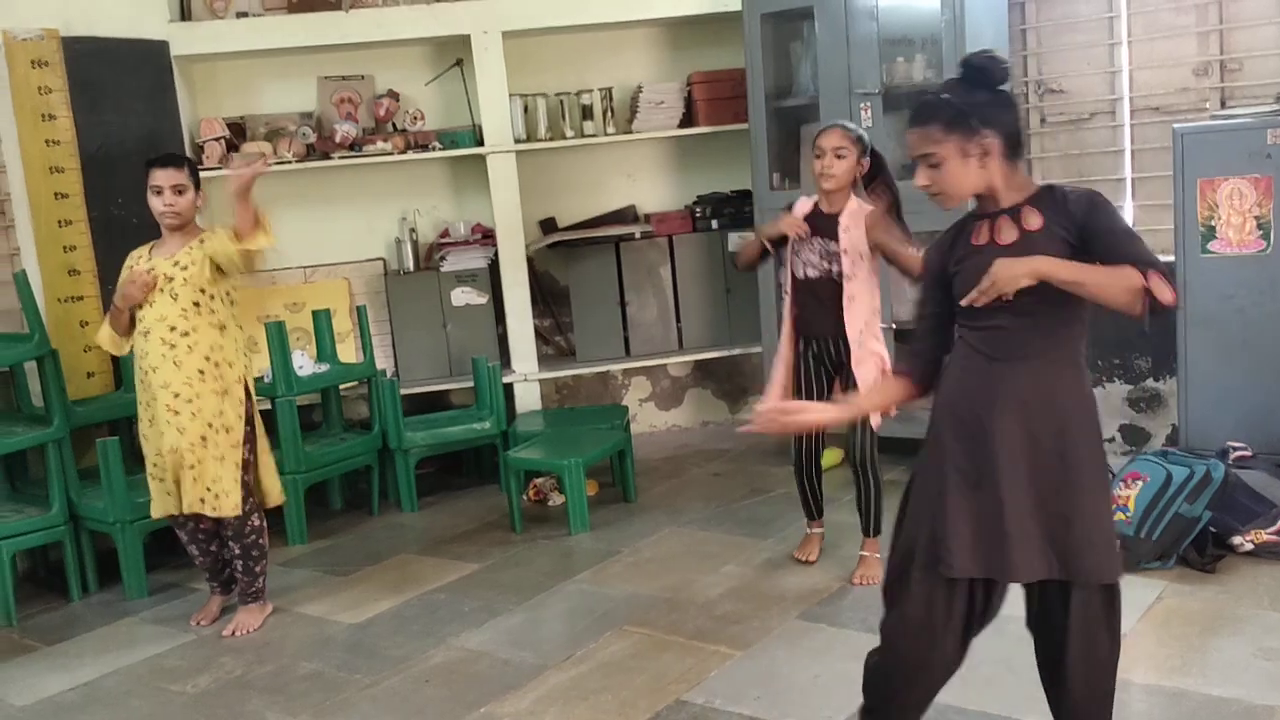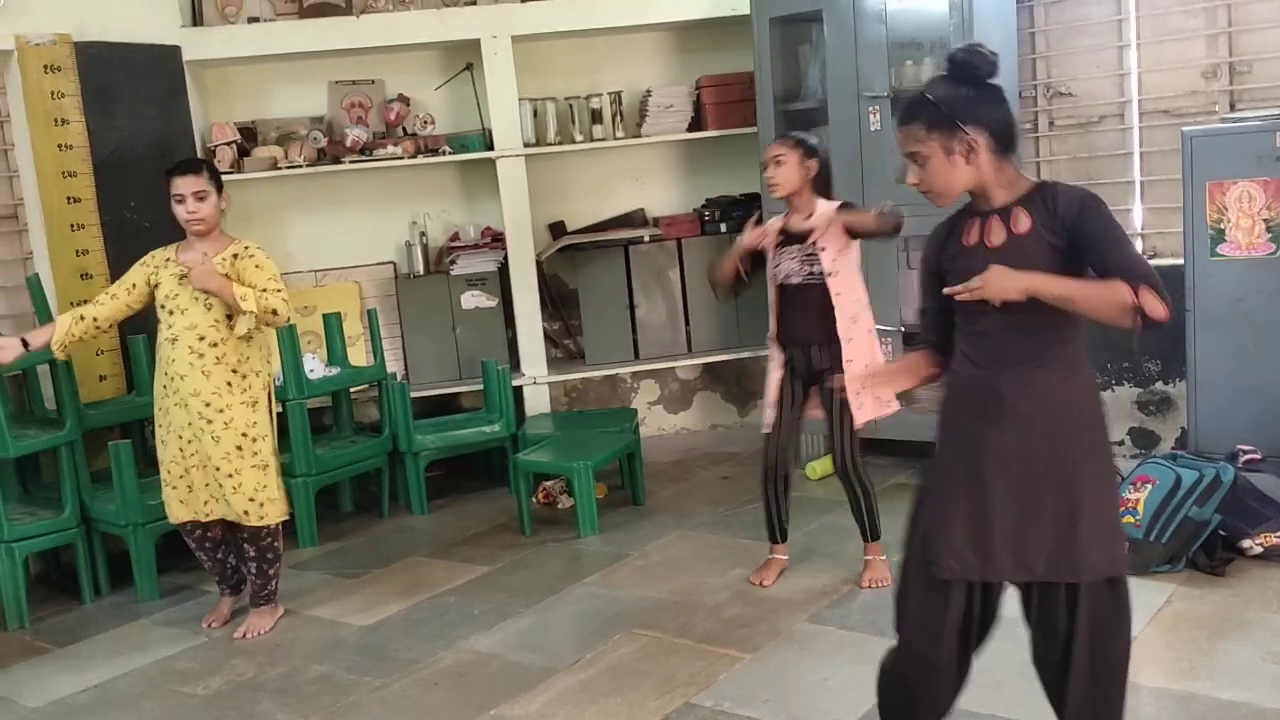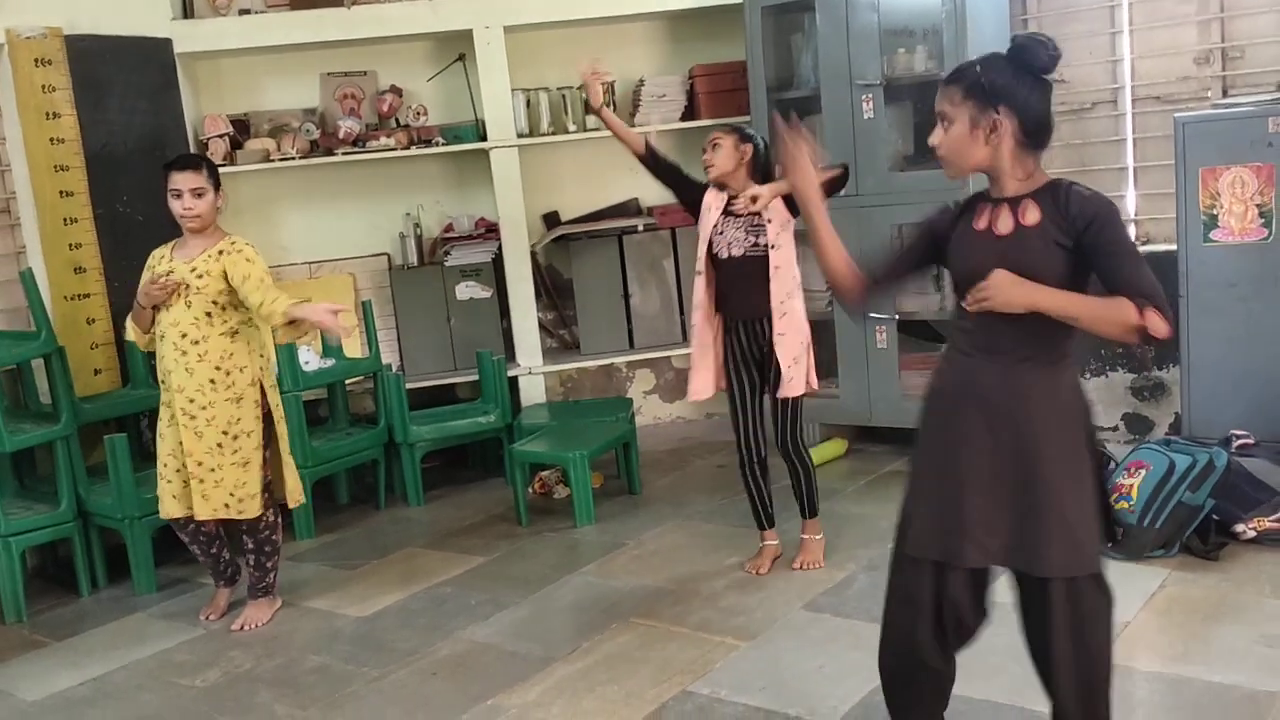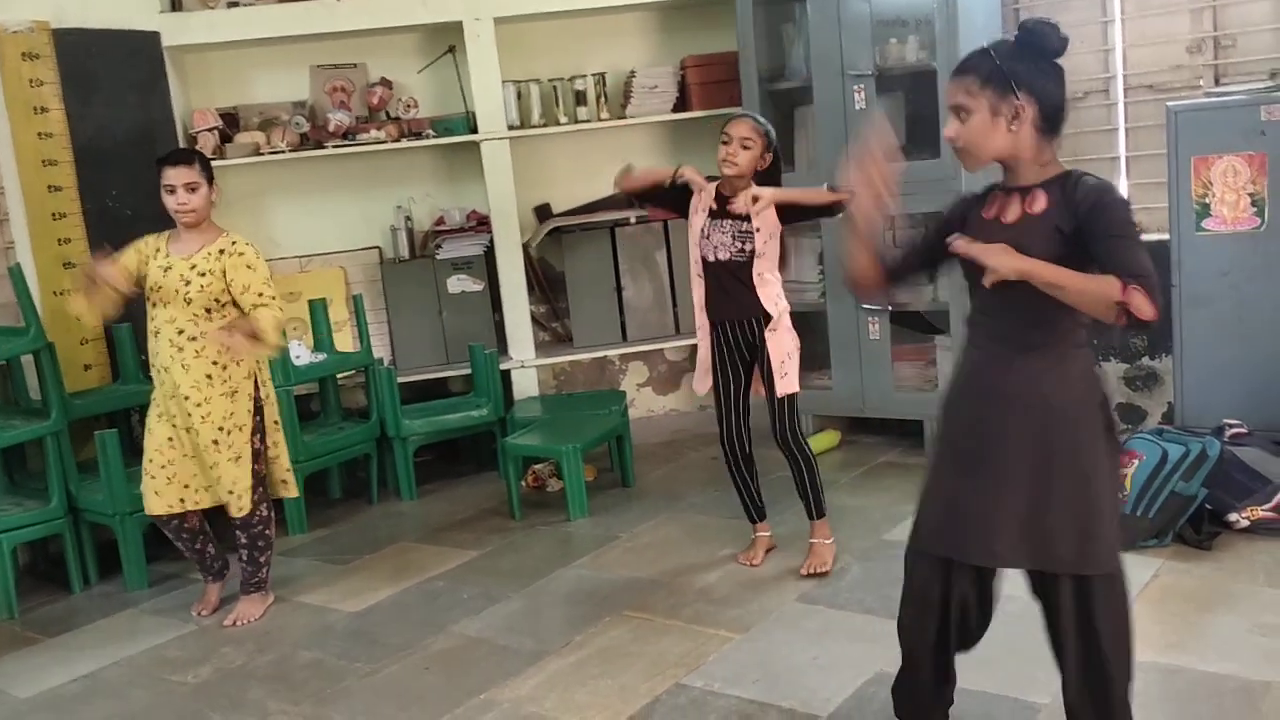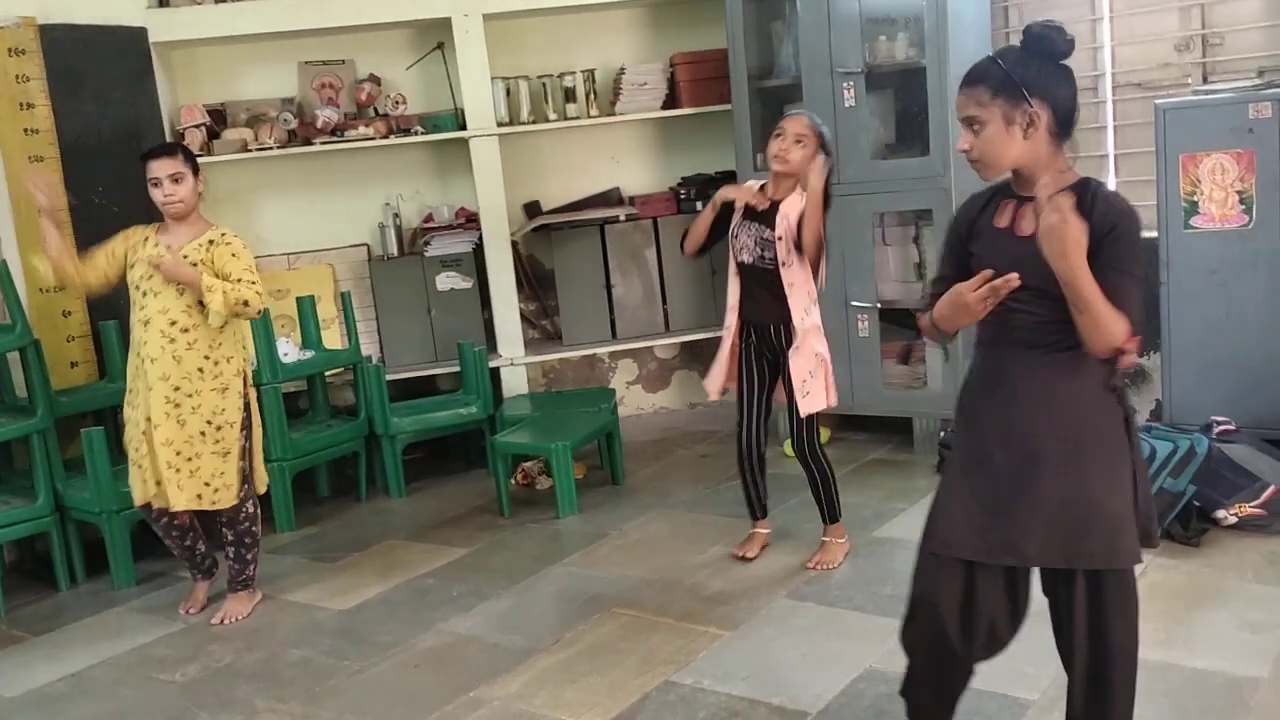
dt=0.5s
person 1, frame 1
left shoulder: (1077, 211)
right shoulder: (951, 248)
left elbow: (1157, 290)
right elbow: (920, 372)
left wrist: (1041, 266)
right wrist: (826, 413)
left hip: (1056, 438)
right hip: (964, 440)
left knee: (1076, 622)
right knee: (922, 620)
person 1, frame 2
left shoulder: (1075, 211)
right shoulder: (944, 241)
left elbow: (1149, 304)
left wrist: (1025, 283)
right wrist: (884, 378)
left hip: (1063, 445)
right hip: (974, 445)
left knee: (1080, 624)
right knee: (932, 622)
person 1, frame 3
left shoulder: (1081, 211)
right shoulder: (956, 221)
left elbow: (1153, 319)
right elbow: (858, 288)
left wrist: (1035, 295)
right wrist: (811, 205)
left hip: (1044, 438)
right hip: (956, 436)
left knee: (1067, 613)
right knee: (919, 611)
person 1, frame 4
left shoulder: (1088, 200)
right shoulder: (972, 211)
left elbow: (1140, 303)
right elbow: (872, 282)
left wrist: (1023, 265)
right wrist: (866, 218)
left hip: (1059, 431)
right hip: (975, 428)
left knee: (1082, 607)
right knee: (931, 596)
person 1, frame 5
left shoulder: (1106, 214)
right shoulder: (977, 215)
left elbow: (1114, 347)
right elbow: (933, 318)
left wrist: (1067, 262)
right wrist: (945, 317)
left hip: (1082, 438)
right hip: (991, 428)
left knee: (1096, 614)
right knee: (944, 596)
person 2, frame 1
left shoulder: (213, 248)
right shoulder: (136, 261)
left elbow: (245, 246)
right elbow: (116, 338)
left wrist: (242, 194)
right wrist: (120, 304)
left hip: (217, 396)
right hip: (160, 403)
left knee: (232, 495)
right knee: (181, 504)
left ankle: (254, 597)
right ankle: (220, 586)
person 2, frame 2
left shoulder: (246, 256)
right shoulder: (158, 262)
left elbow: (278, 310)
right elbow: (101, 310)
left wrist: (218, 284)
left hip: (237, 403)
right hip: (180, 406)
left knee: (250, 499)
right knee: (193, 508)
left ankle: (266, 600)
right ankle: (230, 588)
person 2, frame 3
left shoulder: (233, 254)
right shoulder: (158, 259)
left elbow: (266, 299)
right elbow: (143, 336)
left wrist: (310, 313)
right wrist: (142, 303)
left hip: (232, 398)
right hip: (178, 403)
left knee: (248, 493)
right knee: (182, 503)
left ankle: (264, 592)
right ankle: (225, 579)
person 2, frame 4
left shoulder: (234, 251)
right shoulder: (148, 250)
left elbow: (269, 311)
right elbow: (100, 298)
left wrist: (242, 330)
right wrist: (95, 279)
left hip: (228, 395)
right hip: (171, 398)
left knee: (245, 490)
right knee: (166, 499)
left ankle: (257, 587)
right ankle: (214, 574)
person 2, frame 5
left shoulder: (222, 244)
right shoulder: (134, 242)
left elbow: (251, 302)
right elbow: (75, 275)
left wrist: (190, 279)
right wrist: (49, 215)
left hip: (216, 390)
right hip: (154, 393)
left knee: (232, 486)
right knee: (159, 493)
left ankle: (245, 585)
right ankle: (203, 572)
person 3, frame 1
left shoulder: (874, 216)
right shoulder: (799, 214)
left elbow: (916, 266)
right elbow: (743, 261)
left wrist: (880, 232)
right wrist: (769, 232)
left hip: (855, 347)
right hip: (808, 347)
left knee: (862, 452)
right knee: (804, 449)
left ankle: (871, 549)
right ankle: (815, 526)
person 3, frame 2
left shoulder: (838, 218)
right shoulder: (772, 233)
left elbow: (891, 223)
right elbow: (723, 283)
left wrist: (828, 218)
right wrist: (742, 247)
left hip: (838, 353)
right hip: (789, 357)
left knee: (846, 460)
right knee: (774, 459)
left ankle: (875, 552)
right ankle: (777, 551)
person 3, frame 3
left shoulder: (780, 200)
right shoulder: (707, 202)
left elbow: (837, 173)
right elbow: (650, 156)
left wrist: (776, 190)
right wrist: (602, 108)
left hip: (780, 332)
right hip: (735, 338)
left knee: (788, 440)
right knee: (748, 445)
left ankle: (812, 532)
right ankle: (768, 539)
person 3, frame 4
left shoulder: (772, 202)
right shoulder: (696, 196)
left elbow: (836, 199)
right elbow: (625, 183)
left wrist: (773, 194)
right wrist: (680, 173)
left hip: (768, 328)
right hip: (722, 334)
left knee: (787, 434)
right knee: (733, 439)
left ankle: (821, 533)
right ankle: (761, 531)
person 3, frame 5
left shoulder: (802, 208)
right shoulder: (744, 198)
left elbow: (811, 257)
right elbow: (691, 248)
left wrist: (816, 190)
right wrist: (719, 198)
left hip: (796, 335)
right hip: (751, 336)
left knee: (806, 441)
right knee: (748, 439)
left ankle: (835, 534)
right ankle: (760, 525)
